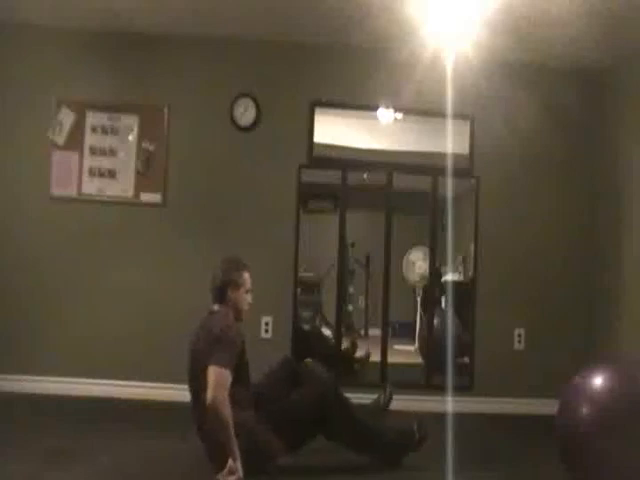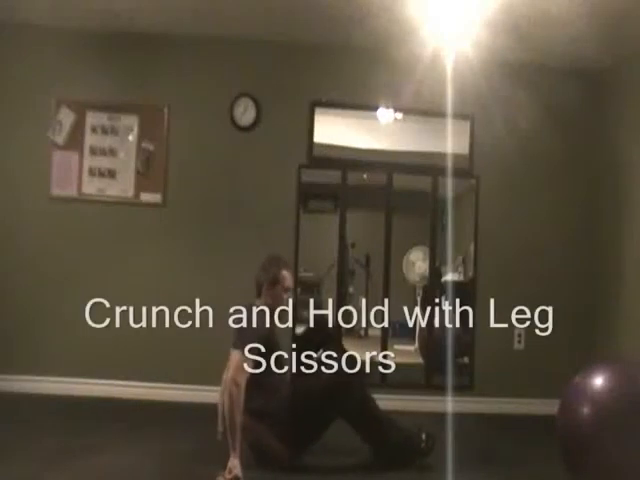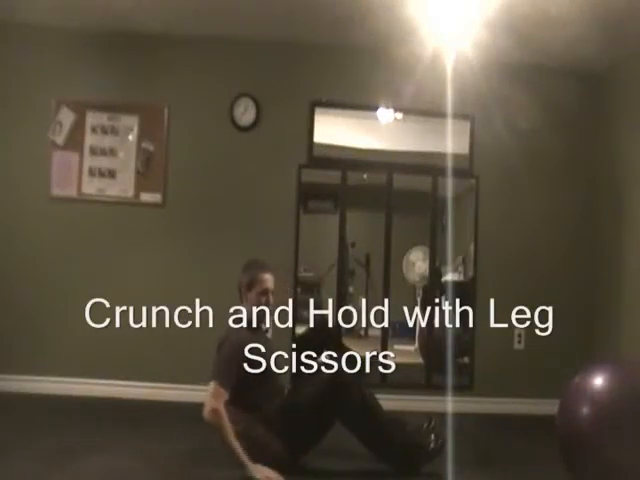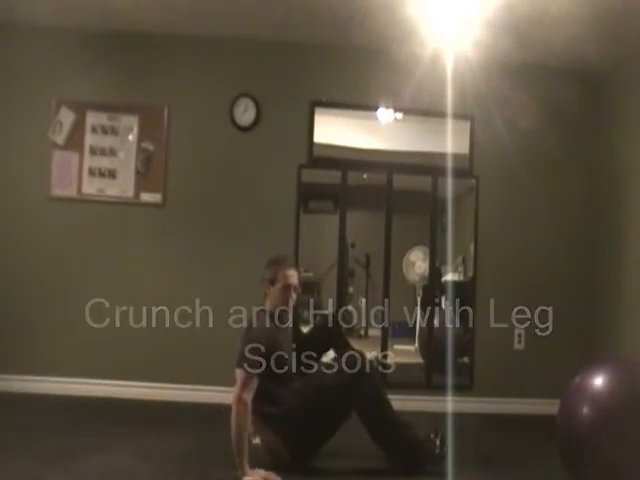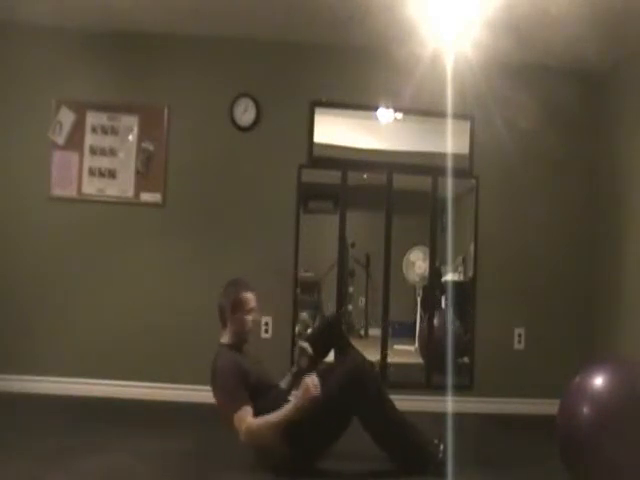
dt=1s
person 1, frame 1
left shoulder: (212, 324)
right shoulder: (227, 332)
right elbow: (216, 398)
right wrist: (235, 456)
left hip: (240, 423)
right hip: (246, 443)
left knee: (292, 368)
right knee: (324, 394)
left ankle: (359, 423)
right ankle: (393, 444)
person 1, frame 2
left shoulder: (258, 321)
right shoulder: (256, 327)
left elbow: (230, 380)
right elbow: (233, 382)
right wrist: (234, 455)
left hip: (277, 419)
right hip: (275, 439)
right knee: (342, 381)
right ankle: (398, 447)
person 1, frame 3
left shoulder: (256, 332)
right shoulder: (236, 342)
right elbow: (212, 408)
left hip: (279, 423)
right hip: (271, 445)
right knee: (338, 382)
right ankle: (404, 451)
person 1, frame 4
left shoulder: (282, 321)
right shoulder: (260, 332)
right elbow: (241, 399)
left hip: (294, 417)
right hip: (288, 438)
right knee: (357, 370)
right ankle: (412, 453)
person 1, frame 5
left shoulder: (237, 355)
right shoulder: (228, 366)
right elbow: (247, 432)
right wrist: (298, 404)
left hip: (292, 428)
right hip: (291, 447)
right knee: (358, 373)
right ankle: (420, 457)
